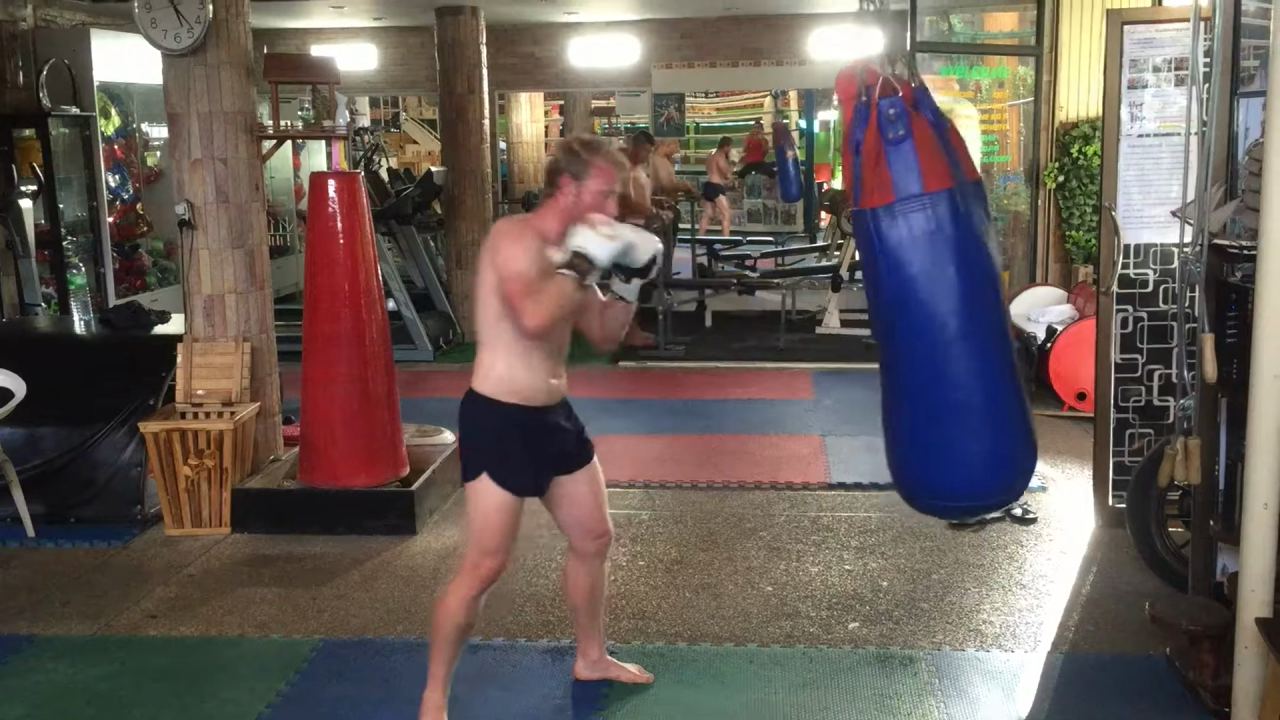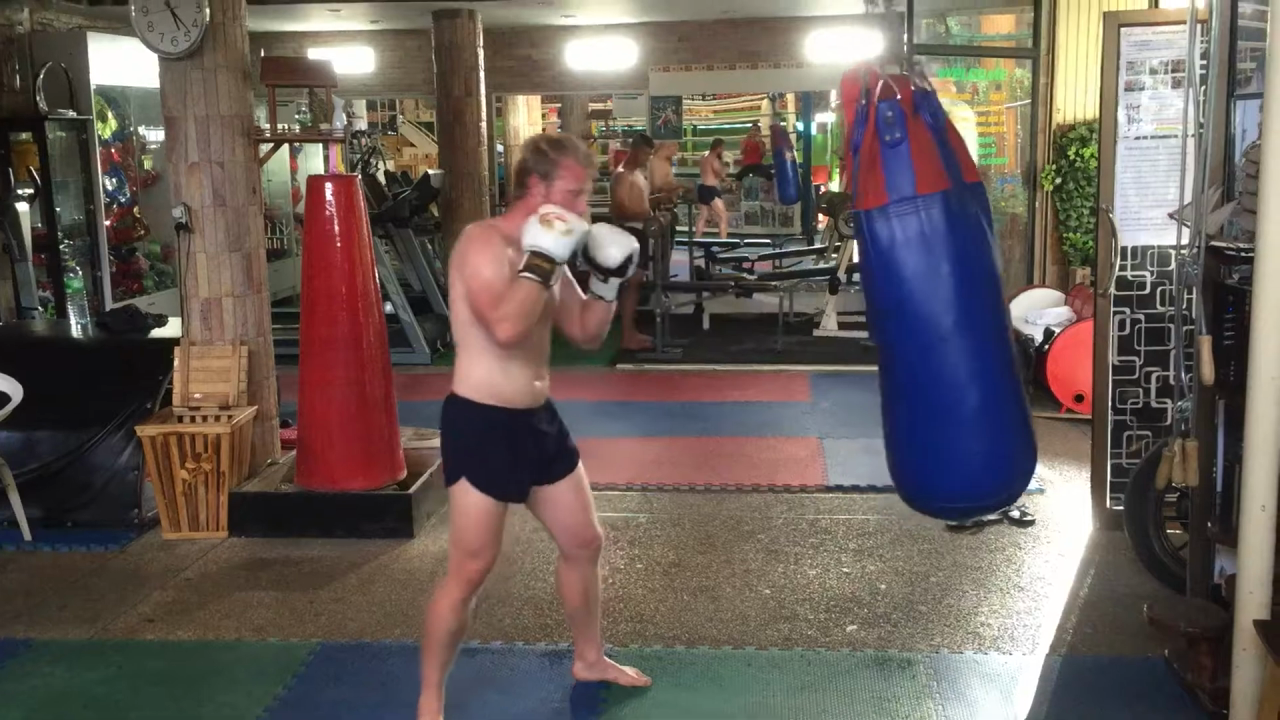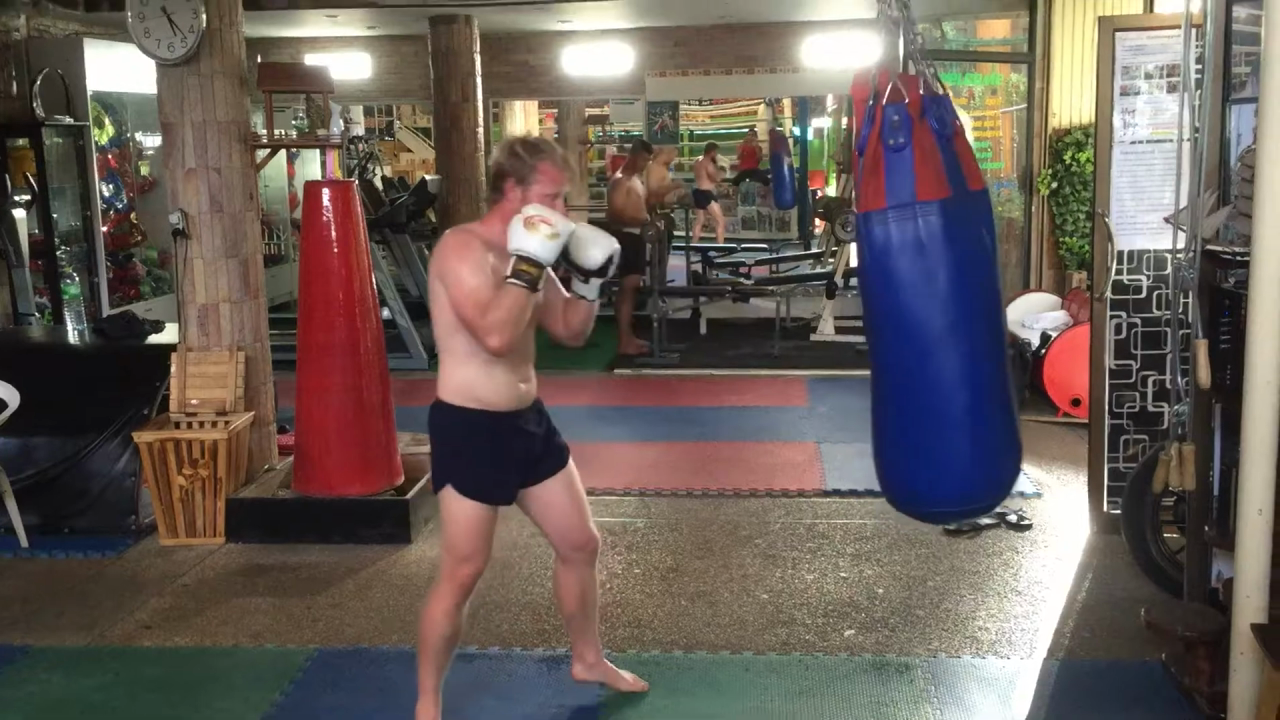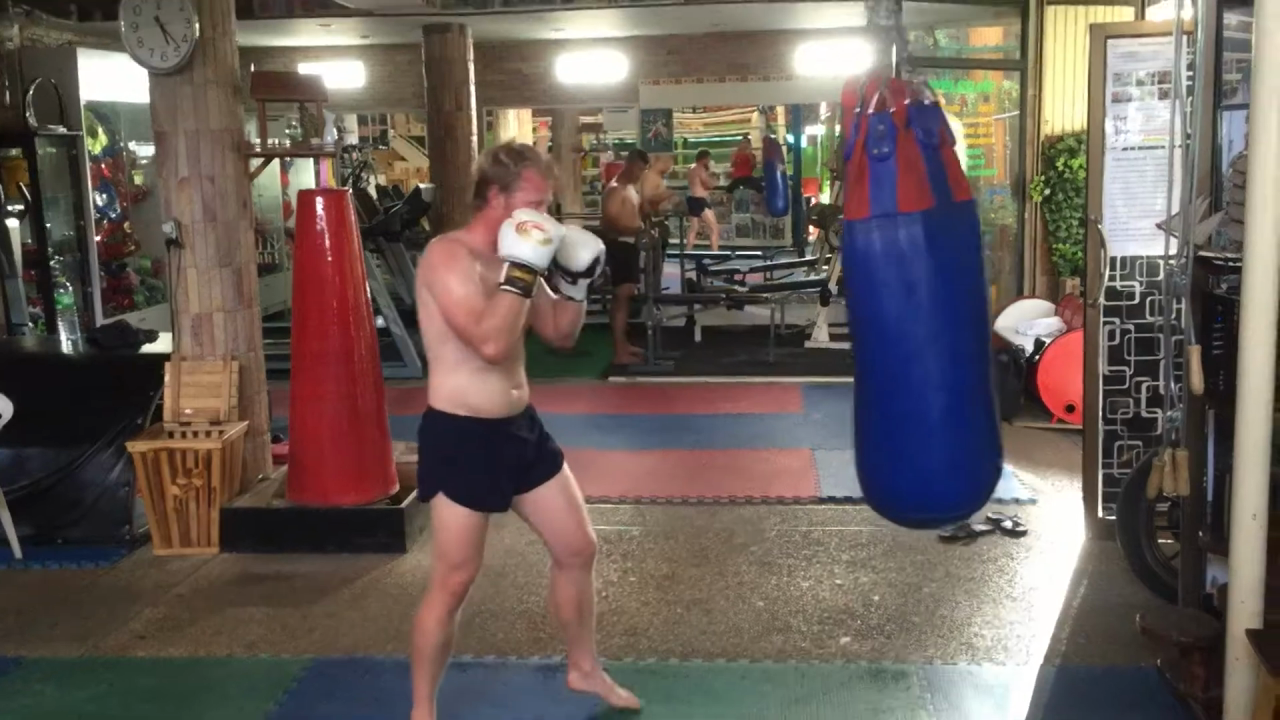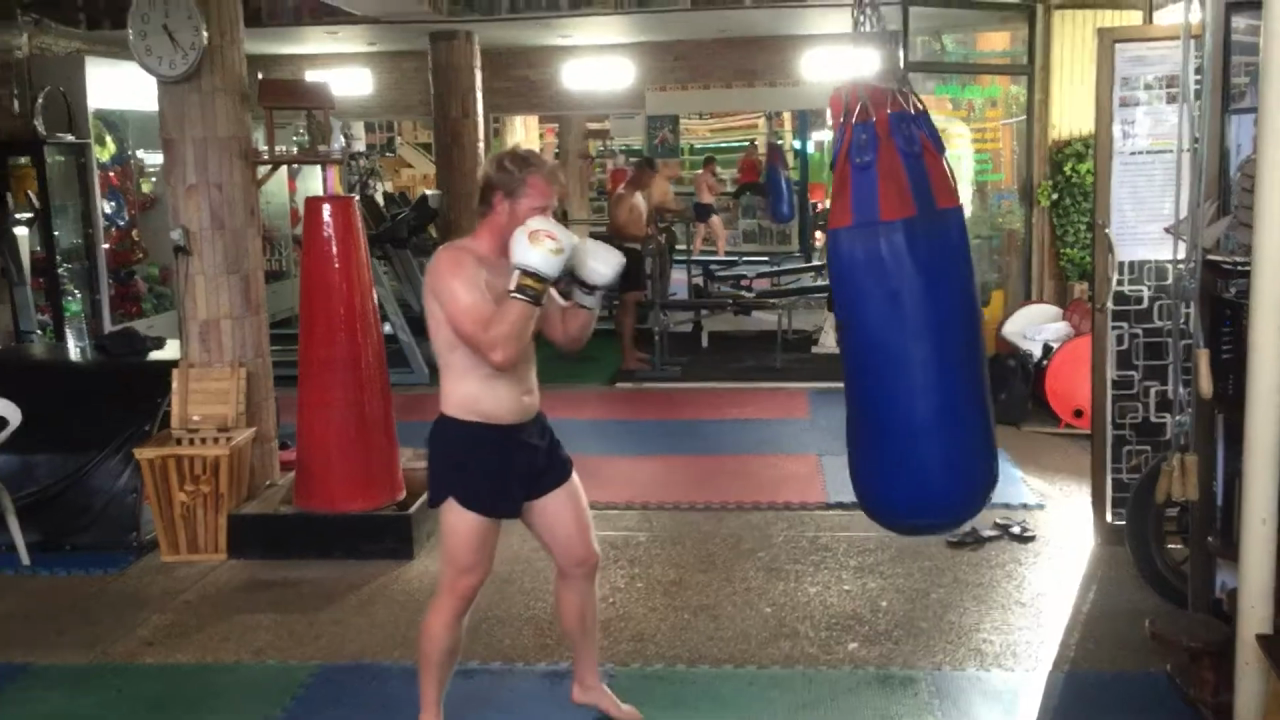
dt=0.1s
person 1, frame 1
left shoulder: (568, 244)
right shoulder: (512, 237)
left elbow: (604, 335)
right elbow: (533, 317)
left wrist: (627, 278)
right wrist: (582, 259)
left hip: (555, 414)
right hip: (499, 420)
left knee: (594, 538)
right knee: (484, 566)
left ankle: (592, 657)
person 1, frame 2
left shoulder: (549, 247)
right shoulder: (482, 241)
left elbow: (587, 333)
right elbow: (506, 326)
left wrist: (608, 278)
right wrist: (543, 260)
left hip: (538, 417)
right hip: (481, 424)
left knee: (583, 543)
right knee: (470, 569)
left ankle: (590, 658)
person 1, frame 3
left shoulder: (527, 249)
right shoulder: (461, 247)
left elbow: (572, 333)
right elbow: (495, 335)
left wrist: (588, 277)
right wrist: (528, 264)
left hip: (528, 420)
right hip: (469, 428)
left knee: (580, 544)
right knee: (460, 575)
left ankle: (589, 659)
person 1, frame 4
left shoulder: (515, 254)
right shoulder: (447, 256)
left elbow: (560, 333)
right elbow: (490, 342)
left wrist: (574, 279)
right wrist: (521, 270)
left hip: (521, 426)
right hip: (460, 435)
left knee: (578, 550)
right knee: (453, 582)
left ankle: (585, 669)
person 1, frame 5
left shoulder: (523, 259)
right shoulder: (454, 264)
left elbow: (566, 334)
right elbow: (498, 350)
left wrist: (591, 289)
right wrist: (533, 277)
left hip: (532, 434)
right hip: (471, 442)
left knee: (581, 562)
right knee: (461, 588)
person 2, frame 1
left shoulder: (641, 169)
right shoulder: (626, 171)
right elbow: (630, 203)
right wrist: (656, 214)
left hip: (642, 227)
left ankle: (634, 328)
right ankle: (631, 334)
person 2, frame 2
left shoulder: (639, 172)
right shoulder: (622, 175)
right elbow: (620, 209)
left wrist: (660, 198)
right wrist: (647, 216)
left hip: (640, 230)
right hip: (628, 231)
left knee: (635, 282)
right knee: (632, 282)
left ankle: (630, 331)
right ankle: (627, 336)
person 2, frame 3
left shoulder: (637, 178)
right shoulder: (620, 181)
right elbow: (614, 213)
right wrist: (641, 221)
left hip: (636, 236)
right hip: (625, 236)
left knee: (632, 287)
right knee: (628, 287)
left ankle: (629, 336)
right ankle: (624, 343)
person 2, frame 4
left shoulder: (631, 187)
right shoulder: (615, 189)
right elbow: (609, 222)
right wrist: (635, 230)
left hip: (630, 244)
right hip: (618, 245)
left knee: (626, 295)
right knee: (622, 296)
left ankle: (623, 343)
right ankle: (620, 352)
person 2, frame 5
left shoulder: (639, 193)
right shoulder: (623, 196)
right elbow: (615, 229)
left wrist: (649, 230)
right wrist: (641, 238)
left hip: (635, 252)
right hip: (625, 252)
left knee: (633, 302)
right knee: (628, 303)
left ankle: (631, 349)
right ankle: (627, 359)
